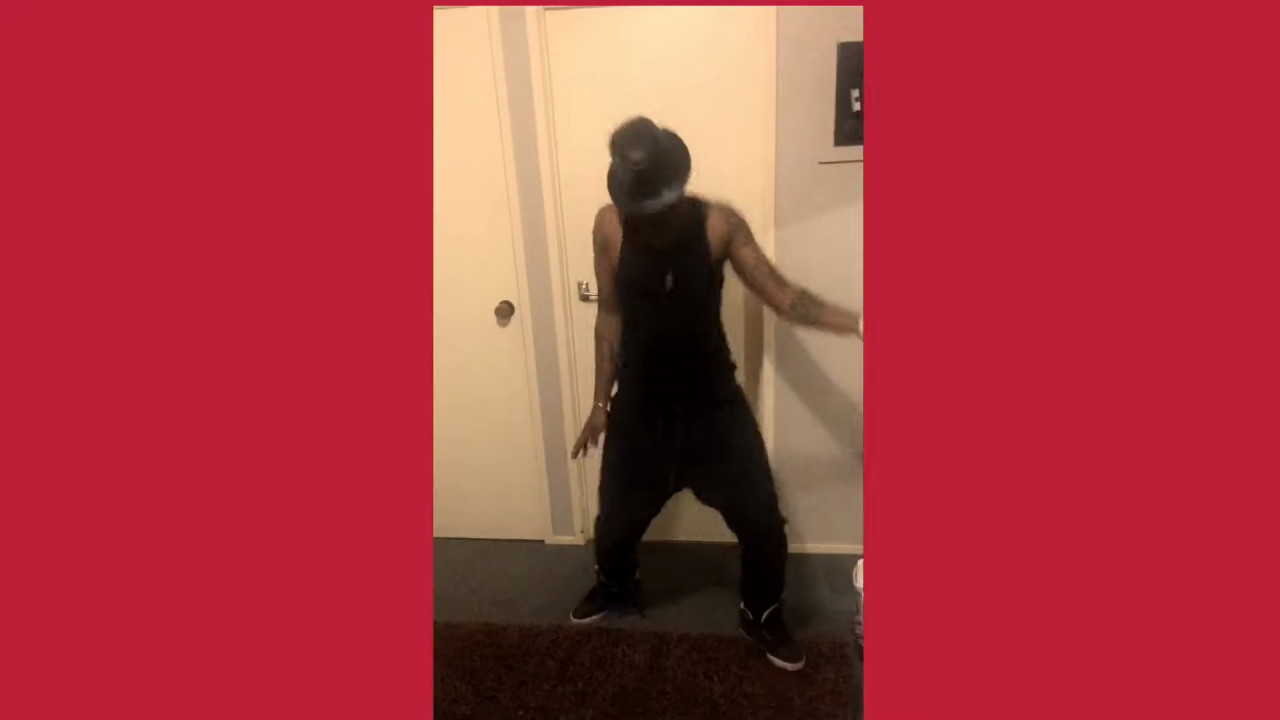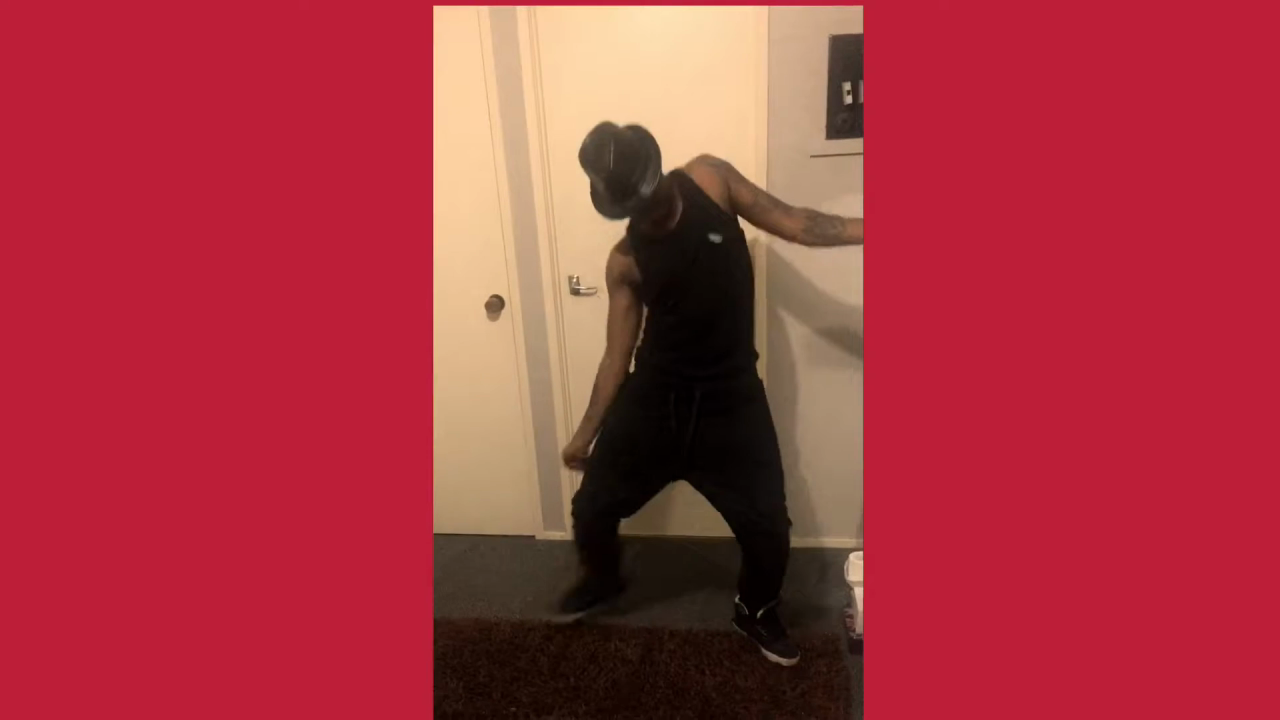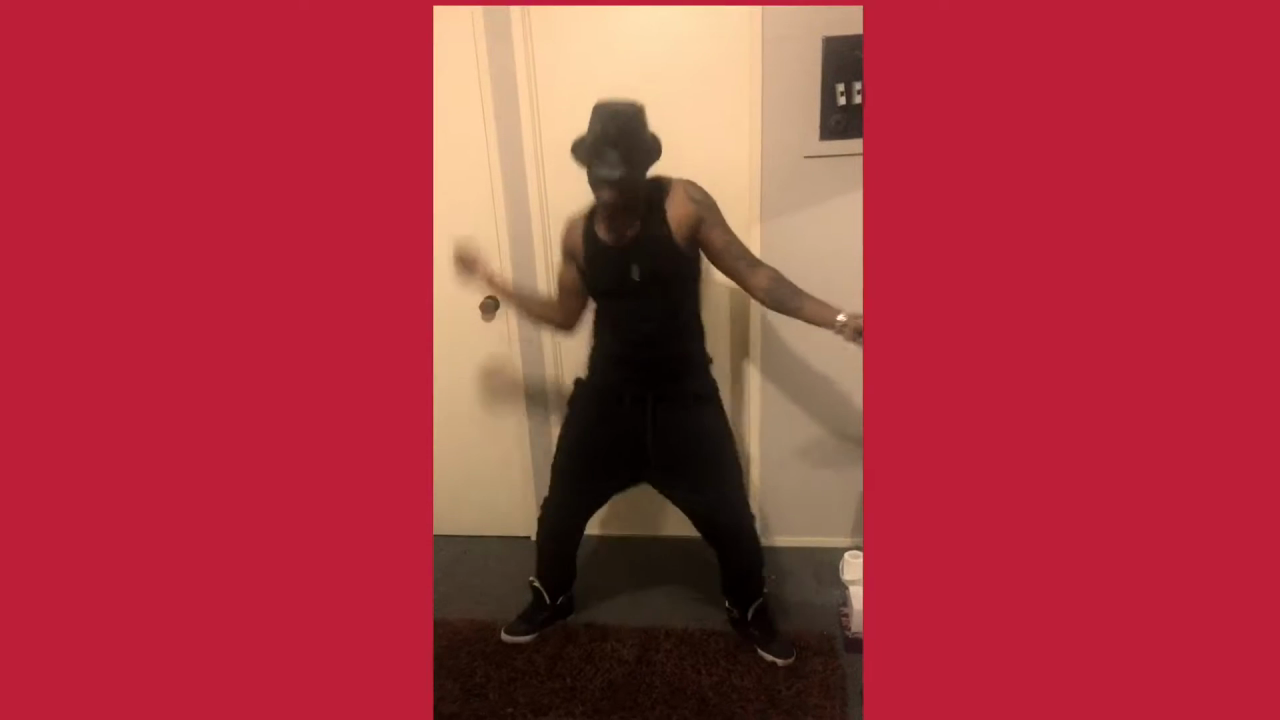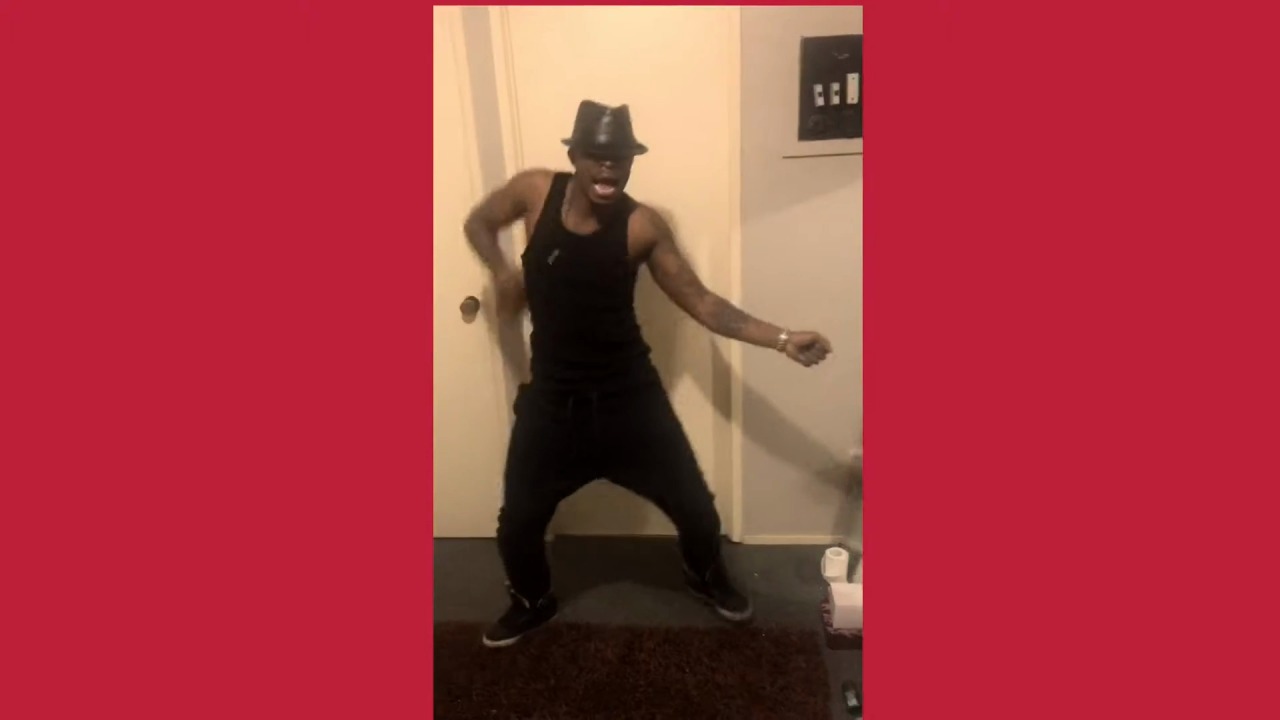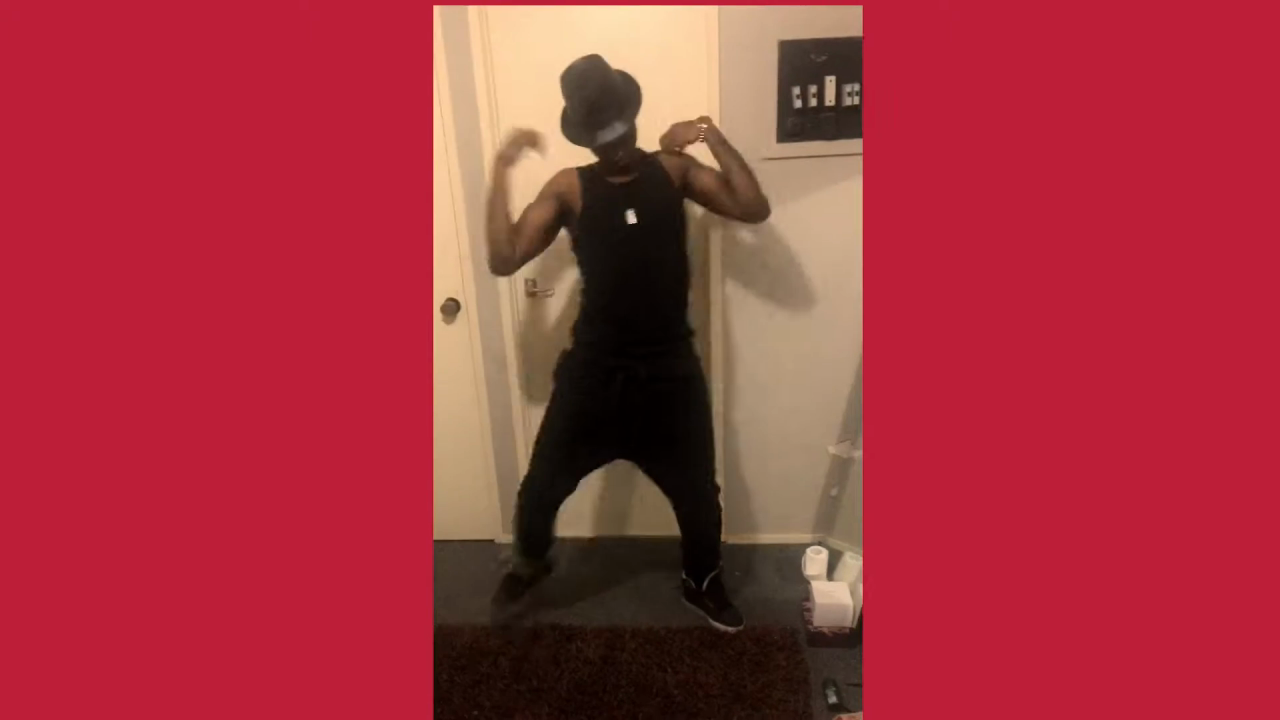
dt=0.4s
person 1, frame 1
left shoulder: (718, 224)
right shoulder: (610, 225)
left elbow: (783, 297)
right elbow: (612, 313)
left wrist: (860, 324)
right wrist: (601, 401)
left hip: (714, 407)
right hip: (640, 409)
left knee: (761, 522)
right knee: (616, 524)
left ankle: (762, 614)
right ankle: (616, 586)
person 1, frame 2
left shoulder: (707, 177)
right shoulder: (625, 261)
left elbow: (789, 222)
right elbow: (618, 355)
left wrist: (871, 233)
right wrist: (584, 438)
left hip: (732, 400)
right hip: (654, 399)
left knee: (766, 527)
right knee: (592, 507)
left ankle: (756, 612)
right ankle: (602, 578)
person 1, frame 3
left shoulder: (683, 204)
right shoulder: (580, 232)
left elbow: (752, 274)
right elbow: (564, 317)
left wrist: (838, 318)
right wrist: (493, 281)
left hip: (682, 397)
right hip: (605, 398)
left knee: (731, 523)
right knee: (561, 512)
left ankle: (748, 610)
right ankle: (550, 599)
person 1, frame 4
left shoulder: (643, 225)
right shoulder: (535, 192)
left elbow: (700, 303)
right elbow: (477, 221)
left wrist: (782, 338)
right wrist: (503, 271)
left hip: (628, 392)
right hip: (552, 395)
left knee: (694, 504)
right knee: (519, 521)
left ankle: (708, 573)
right ankle: (532, 602)
person 1, frame 5
left shoulder: (672, 167)
right shoulder: (569, 187)
left elbow: (755, 210)
right elbow: (502, 260)
left wrist: (714, 138)
right wrist: (501, 170)
left hip: (670, 371)
right hip: (592, 369)
left knee: (696, 493)
right knee: (540, 489)
left ankle: (703, 582)
right ankle: (530, 561)
